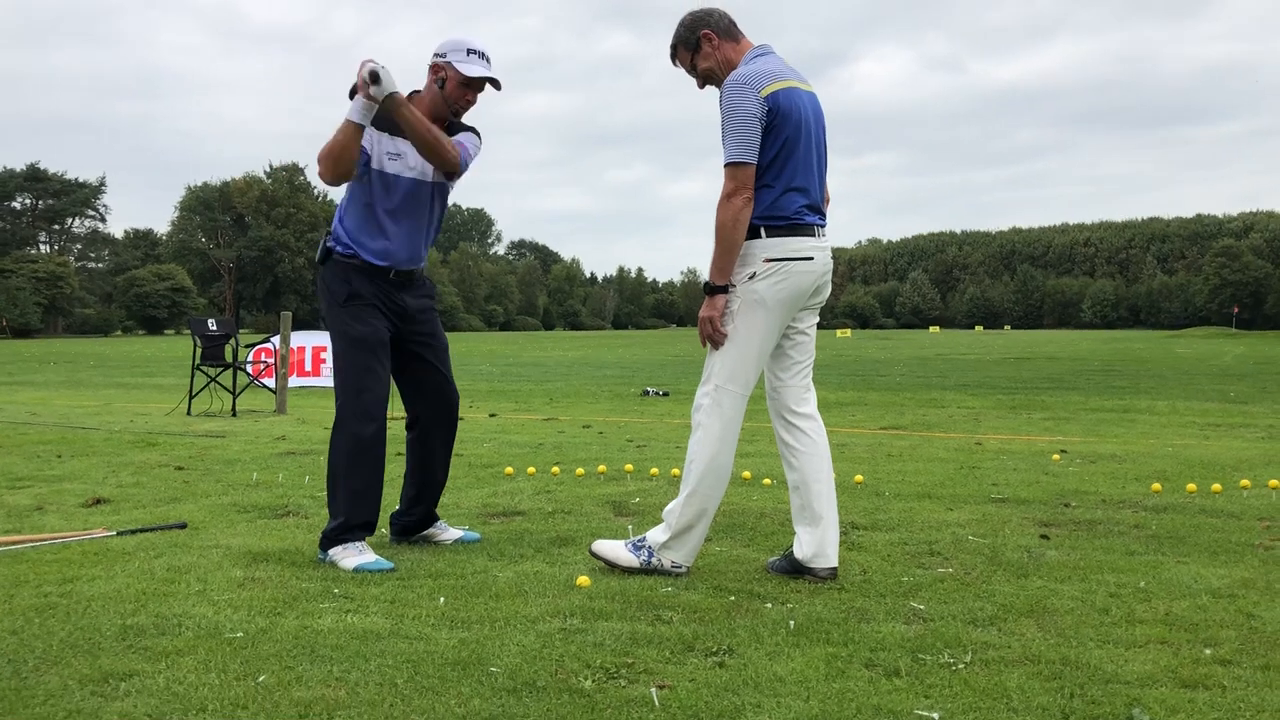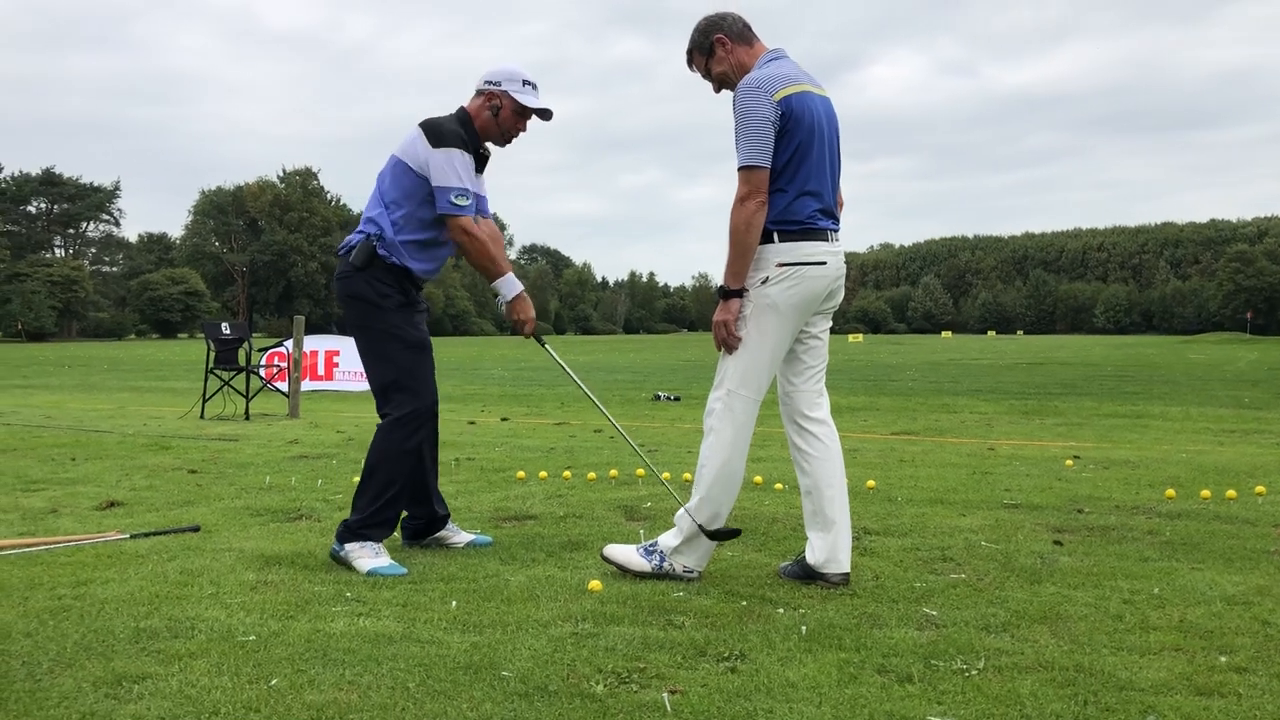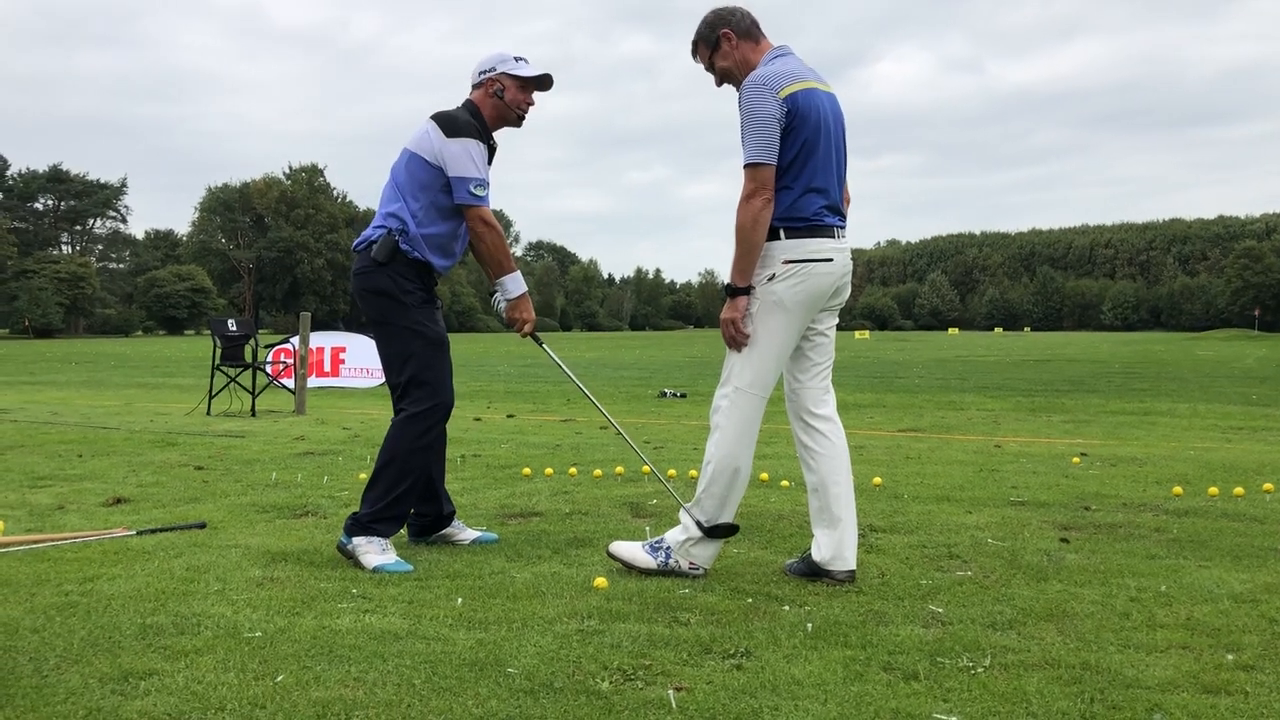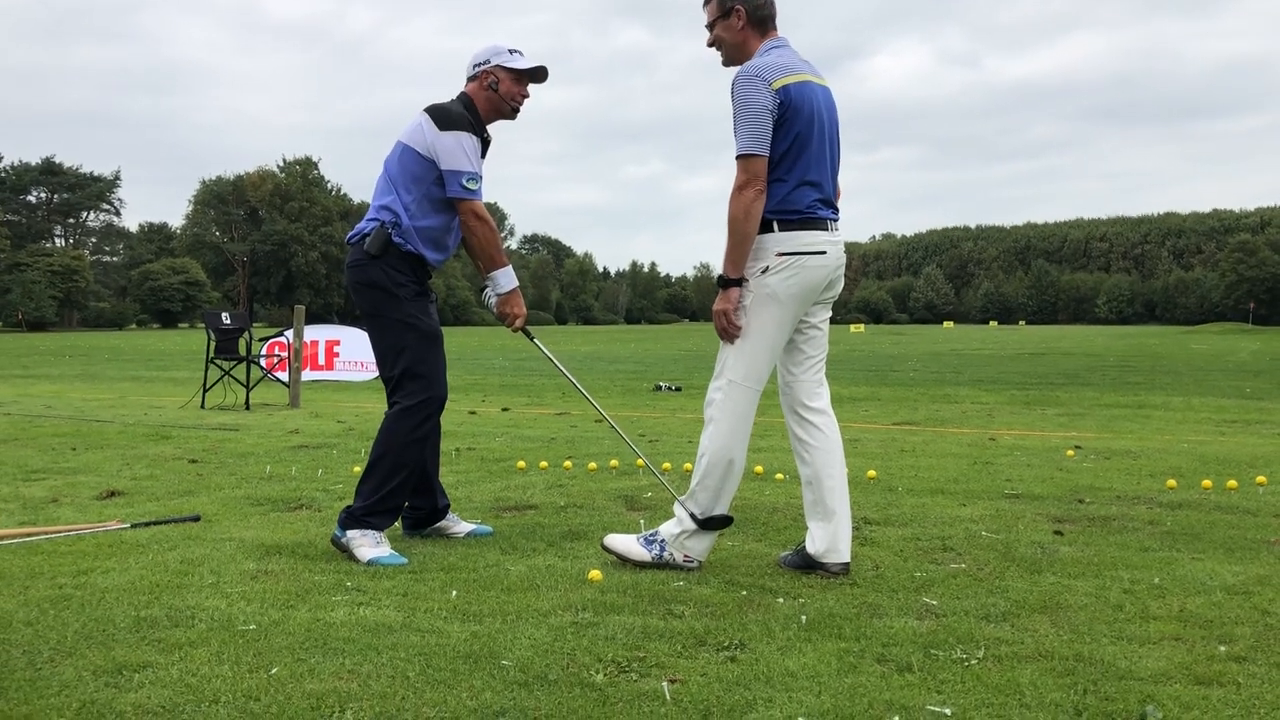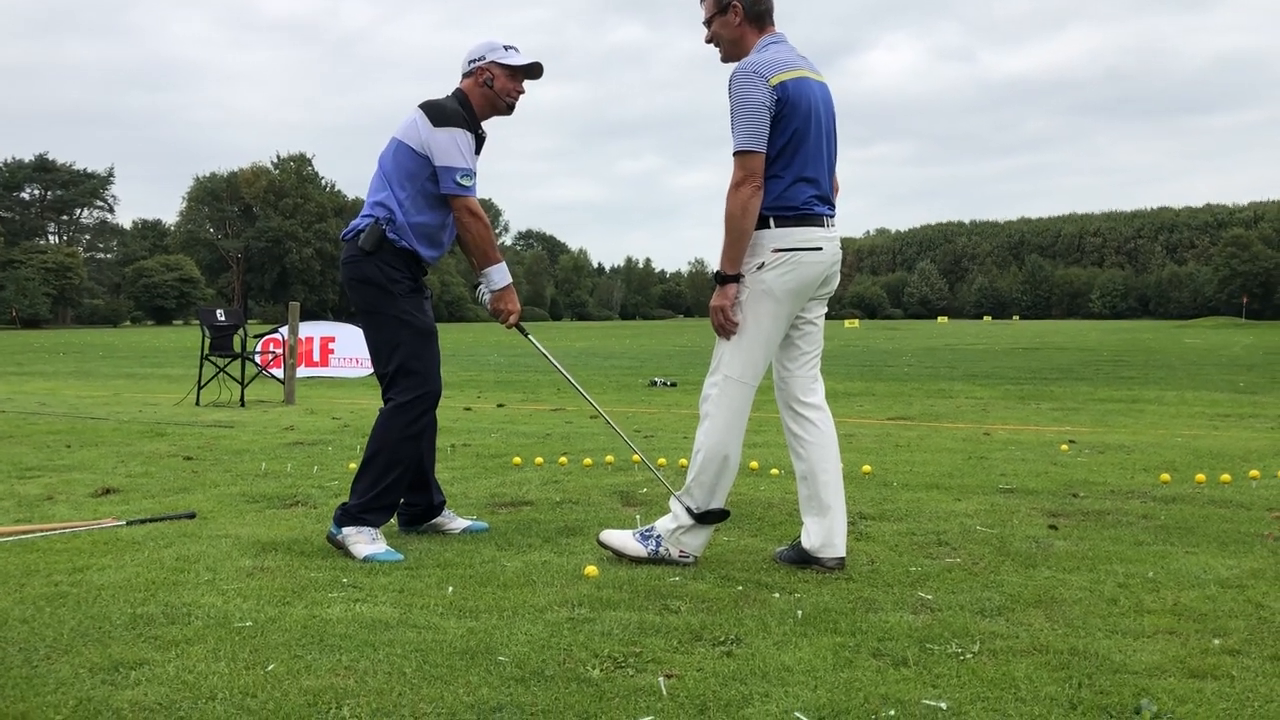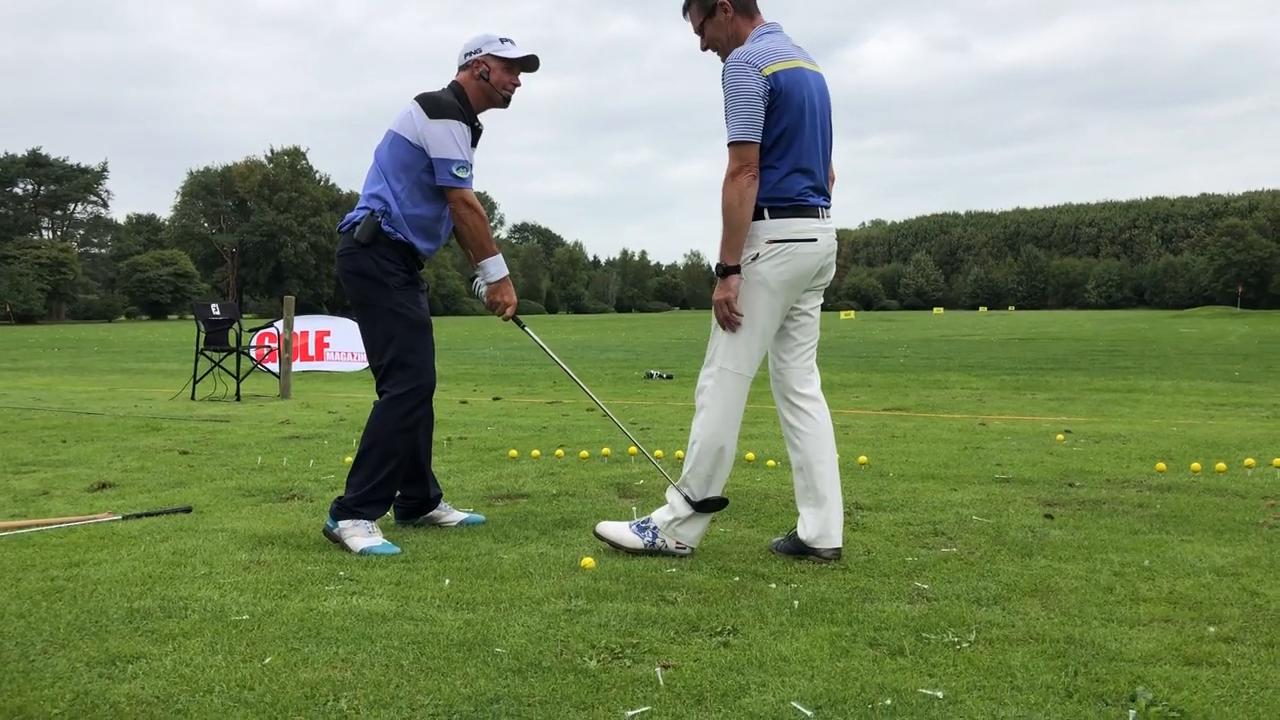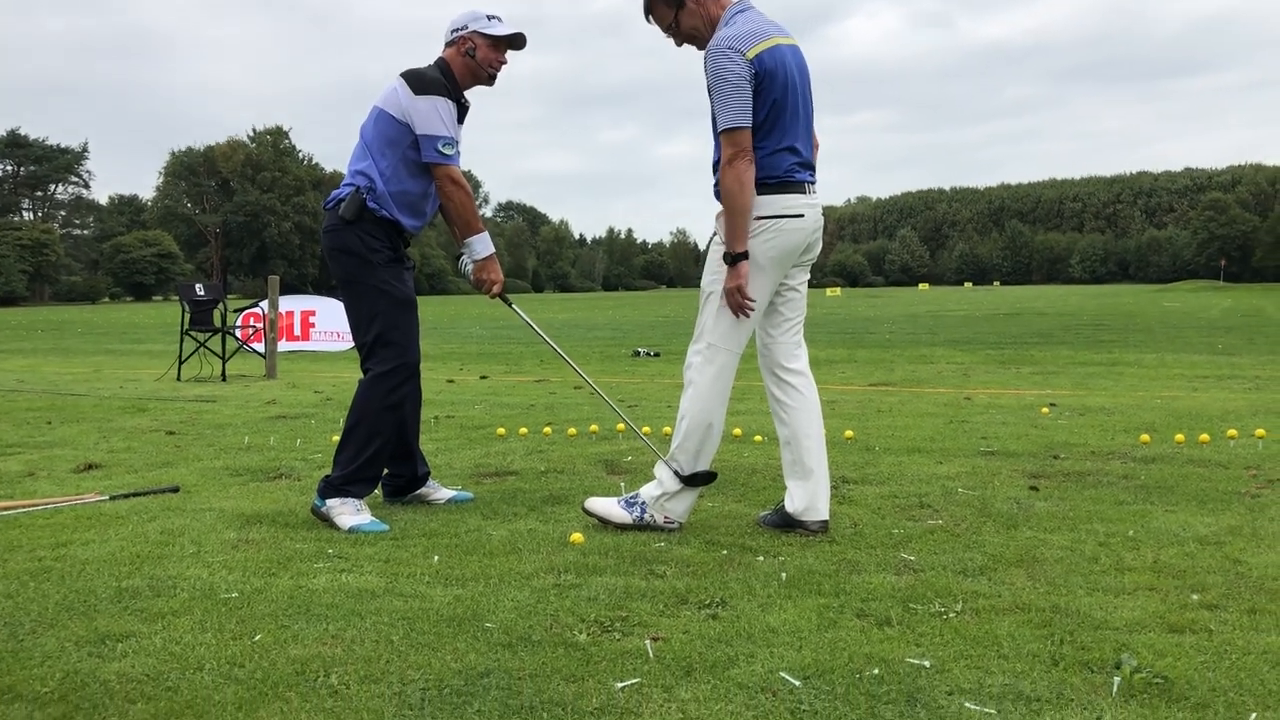
dt=0.4s
person 1, frame 1
left shoulder: (744, 84)
right shoulder: (797, 83)
left elbow: (738, 195)
left wrist: (715, 289)
left hip: (769, 259)
right hip: (811, 256)
left knee: (719, 403)
right knee: (796, 404)
left ankle: (671, 548)
right ankle: (817, 549)
person 1, frame 2
left shoulder: (757, 88)
right shoulder: (812, 87)
left elbow: (752, 199)
left wrist: (730, 292)
left hip: (781, 263)
right hip: (825, 261)
left knee: (731, 407)
right knee: (808, 409)
left ankle: (684, 550)
right ankle: (829, 554)
person 1, frame 3
left shoulder: (763, 85)
right shoulder: (818, 84)
left elbow: (759, 195)
left wrist: (737, 289)
left hip: (788, 261)
right hip: (832, 258)
left knee: (737, 405)
right knee: (815, 406)
left ankle: (689, 548)
right ankle: (835, 552)
person 1, frame 4
left shoulder: (756, 77)
right shoulder: (813, 77)
left elbow: (750, 187)
left wrist: (729, 281)
left hip: (780, 253)
right hip: (824, 251)
left knee: (731, 398)
right knee: (808, 399)
left ankle: (684, 540)
right ankle: (829, 545)
person 1, frame 5
left shoulder: (754, 73)
right shoulder: (811, 74)
left elbow: (748, 183)
left wrist: (726, 278)
left hip: (778, 249)
right hip: (821, 247)
left knee: (727, 393)
right knee: (804, 395)
left ankle: (680, 535)
right ankle: (825, 539)
person 1, frame 6
left shoulder: (746, 63)
right shoulder: (806, 64)
left elbow: (743, 173)
left wrist: (728, 270)
left hip: (773, 239)
right hip: (817, 238)
left knee: (723, 385)
right knee: (800, 386)
left ankle: (677, 527)
right ankle: (821, 530)
person 1, frame 7
left shoulder: (727, 48)
left elbow: (737, 160)
left wrist: (734, 257)
left hip: (760, 217)
right hip: (803, 212)
left knee: (711, 361)
right knee: (787, 361)
left ankle: (665, 502)
right ankle: (808, 504)
person 2, frame 1
left shoulder: (464, 137)
right shoulder: (375, 118)
left elbow: (445, 164)
right elbow: (330, 171)
left wrist: (397, 100)
right wrist: (360, 106)
left hip: (408, 284)
right hip: (352, 279)
left knee: (437, 403)
right knee: (364, 403)
left ankle: (416, 520)
right ankle: (343, 536)
person 2, frame 2
left shoulder: (466, 151)
right shoulder: (445, 139)
left elbow: (484, 229)
right elbow: (462, 232)
left wrist: (512, 290)
right wrist: (512, 289)
left hip: (391, 283)
right hip: (375, 280)
left knee: (417, 404)
right knee: (411, 405)
left ankle: (426, 520)
right ankle: (360, 536)
person 2, frame 3
left shoulder: (469, 137)
right shoulder: (460, 131)
left elbow: (475, 229)
right elbow: (482, 223)
left wrist: (505, 292)
right wrist: (517, 290)
left hip: (404, 276)
right hip: (395, 274)
left knee: (428, 400)
right knee: (427, 400)
left ankle: (432, 518)
right ankle: (367, 530)
person 2, frame 4
left shoulder: (464, 130)
right shoulder: (452, 123)
left elbow: (466, 222)
right elbow: (474, 217)
left wrist: (496, 287)
right wrist: (508, 285)
left hip: (401, 270)
right hip: (387, 266)
left knee: (424, 392)
right knee: (419, 393)
left ankle: (425, 511)
right ankle: (361, 523)
person 2, frame 5
left shoulder: (460, 126)
right shoulder: (447, 119)
left elbow: (460, 218)
right elbow: (467, 213)
left wrist: (490, 283)
right wrist: (502, 282)
left hip: (397, 266)
right hip: (381, 262)
left knee: (419, 389)
right knee: (413, 389)
left ankle: (422, 508)
right ankle: (356, 520)
person 2, frame 6
left shoulder: (457, 120)
right shoulder: (442, 112)
left elbow: (457, 211)
right elbow: (464, 205)
left wrist: (488, 276)
right wrist: (499, 274)
left hip: (395, 260)
right hip: (377, 256)
left knee: (415, 382)
right knee: (407, 383)
left ankle: (419, 500)
right ankle: (353, 513)
person 2, frame 7
left shoulder: (444, 98)
right shoulder: (428, 88)
left elbow: (444, 188)
right elbow: (450, 182)
left wrist: (474, 255)
right wrist: (484, 252)
left hip: (381, 237)
right hip: (362, 234)
left knee: (401, 361)
right knee: (391, 361)
left ankle: (407, 478)
right ankle: (340, 493)
